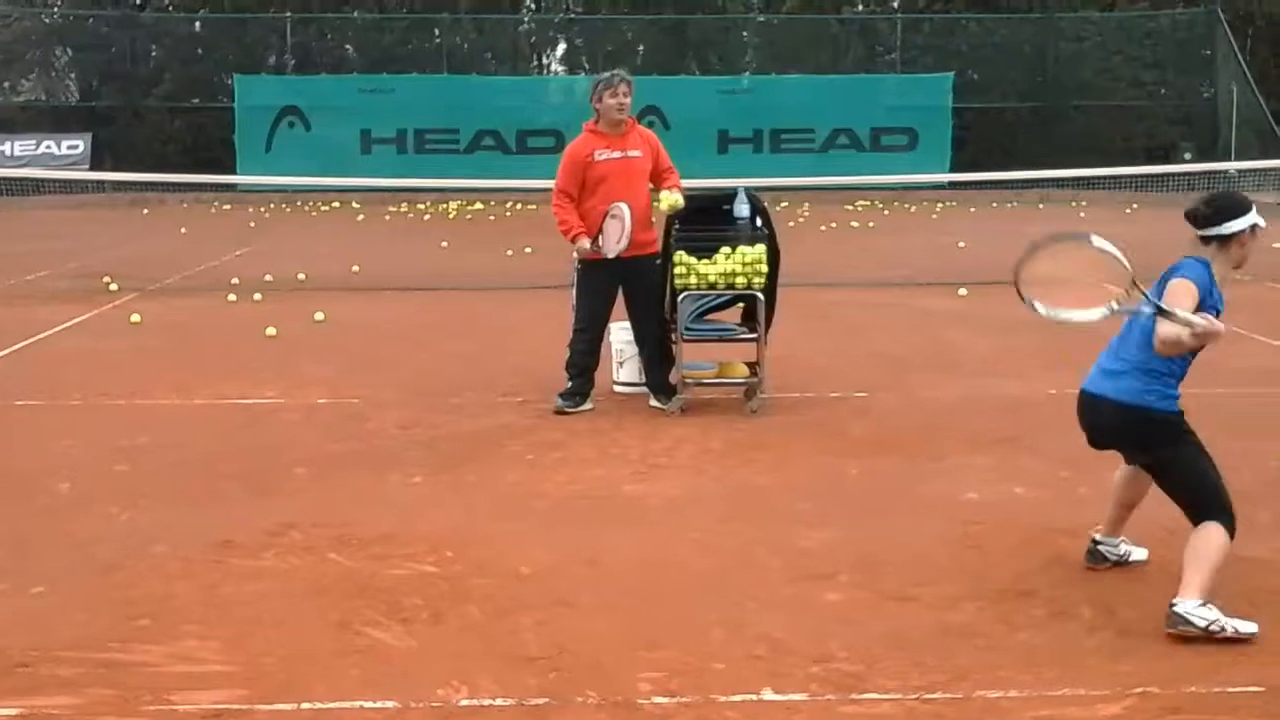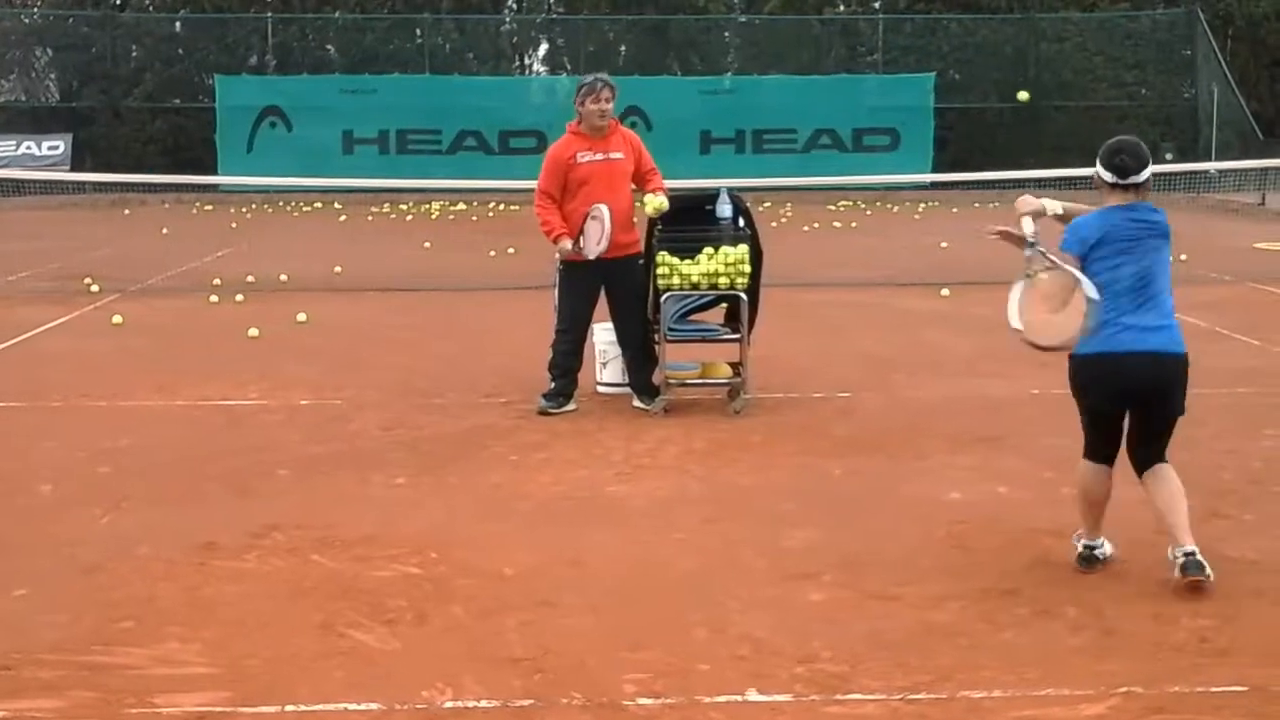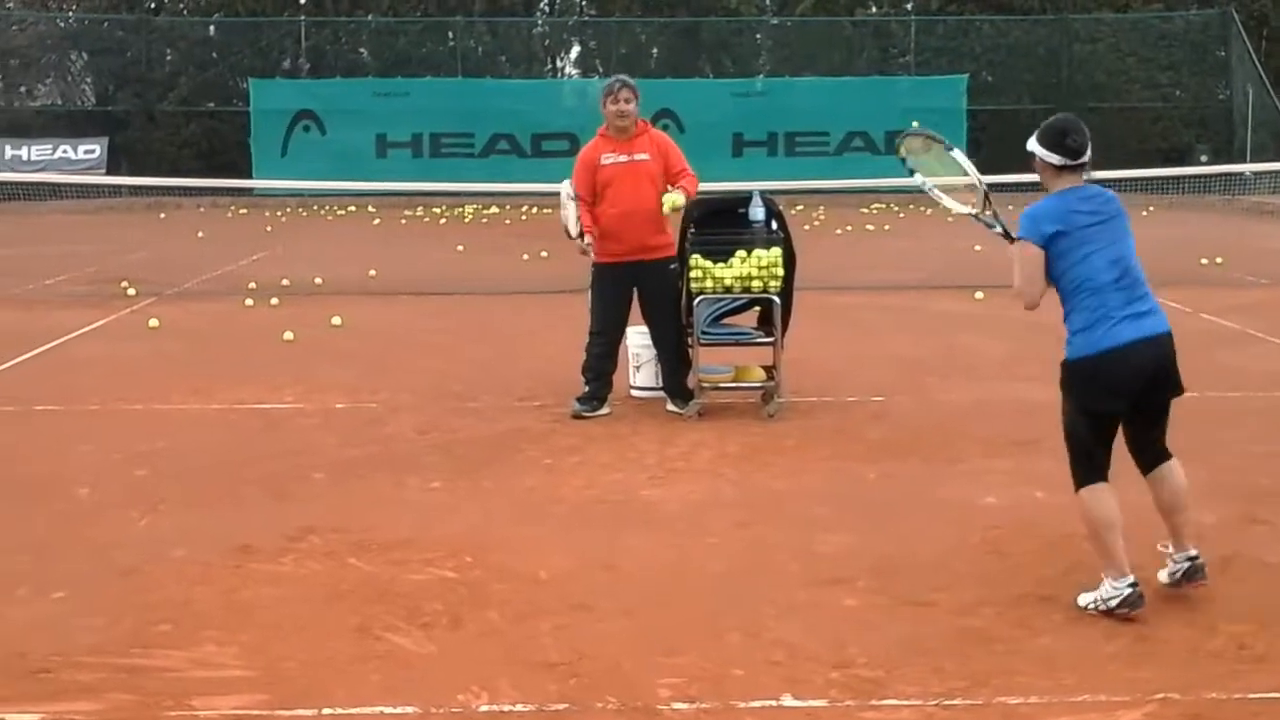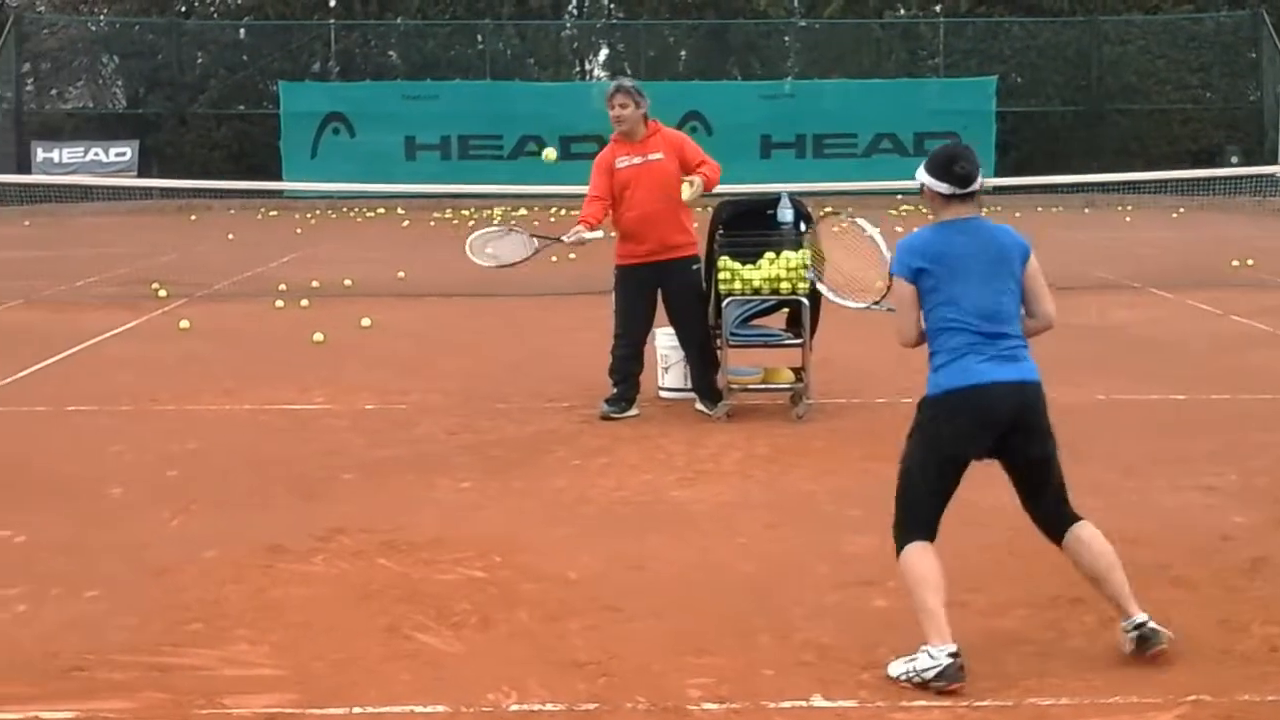
dt=0.4s
person 1, frame 1
left shoulder: (1207, 281)
right shoulder: (1191, 277)
right elbow: (1165, 340)
right wrist: (1197, 334)
left hip: (1099, 400)
right hip: (1142, 409)
left knee: (1147, 455)
right knee: (1214, 513)
left ankle: (1106, 543)
right ankle: (1190, 607)
person 1, frame 2
left shoulder: (1082, 231)
right shoulder: (1159, 220)
left wrist: (1029, 241)
right wrist: (1052, 208)
left hip: (1100, 360)
right hip: (1165, 360)
left knee: (1099, 448)
right knee: (1151, 458)
left ankle: (1091, 544)
right ankle: (1188, 553)
person 1, frame 3
left shoulder: (1037, 219)
right shoulder: (1111, 203)
left elbow: (1030, 298)
left wrist: (1022, 256)
left hip: (1096, 356)
right hip: (1154, 342)
left knee: (1090, 470)
right knee: (1152, 451)
left ankle: (1120, 585)
right ankle: (1185, 557)
person 1, frame 4
left shoulder: (912, 248)
right shoulder: (1013, 241)
left elbow: (907, 335)
right elbow: (1044, 318)
left hip: (954, 401)
right hip: (1019, 392)
left knee: (913, 530)
right knee: (1058, 519)
left ankle: (940, 653)
right ankle: (1139, 622)
person 2, frame 1
left shoulder: (647, 139)
right shoulder: (580, 148)
left elbow: (666, 173)
right elbow: (563, 198)
left wrist: (672, 191)
right wrist: (577, 235)
left hip: (643, 252)
right hip: (596, 255)
left knee: (653, 325)
right knee: (588, 327)
left ankle: (661, 389)
right ankle: (577, 391)
person 2, frame 2
left shoulder: (629, 140)
right shoulder: (562, 149)
left elbow: (649, 174)
right elbow: (545, 199)
left wrist: (657, 193)
right wrist: (559, 236)
left hip: (626, 252)
right hip: (579, 256)
left knee: (635, 326)
right knee: (570, 328)
left ankle: (644, 389)
right ankle: (561, 392)
person 2, frame 3
left shoulder: (659, 141)
right shoulder: (591, 152)
left elbow: (685, 176)
right elbow: (580, 200)
left wrist: (680, 193)
right wrist: (585, 232)
left hip: (658, 255)
right hip: (609, 258)
left knee: (669, 329)
right knee: (604, 332)
left ankle: (678, 393)
right ankle: (595, 395)
person 2, frame 4
left shoulder: (673, 140)
right shoulder: (607, 157)
left elbow: (710, 168)
right elbow: (598, 199)
left wrist: (700, 180)
right wrist: (585, 224)
left hip: (680, 254)
right hip: (632, 259)
left knee: (695, 329)
right knee: (628, 334)
left ankle: (708, 394)
right ankle: (623, 397)
